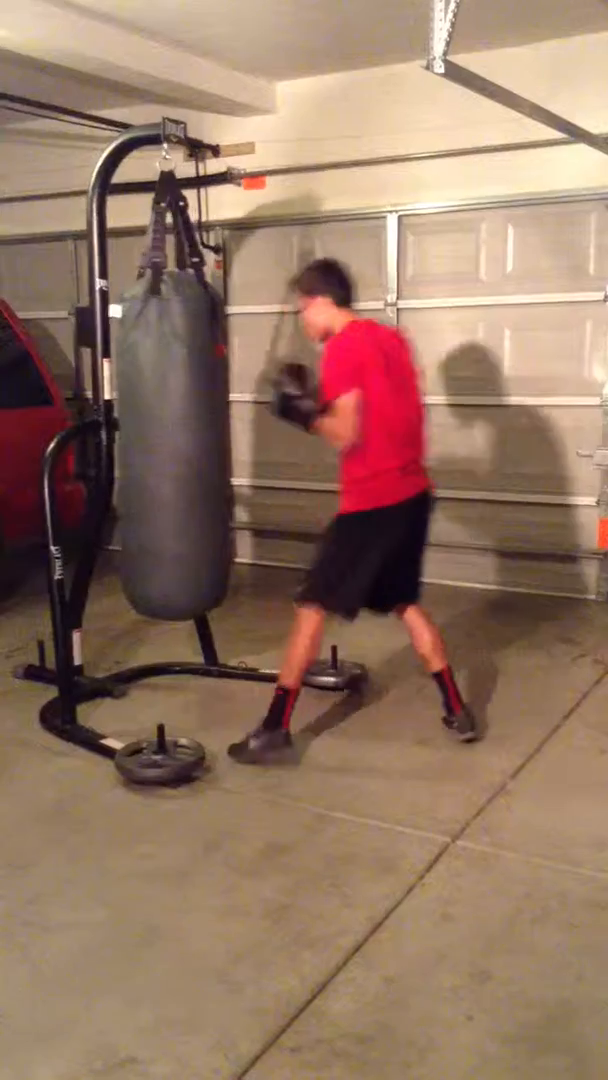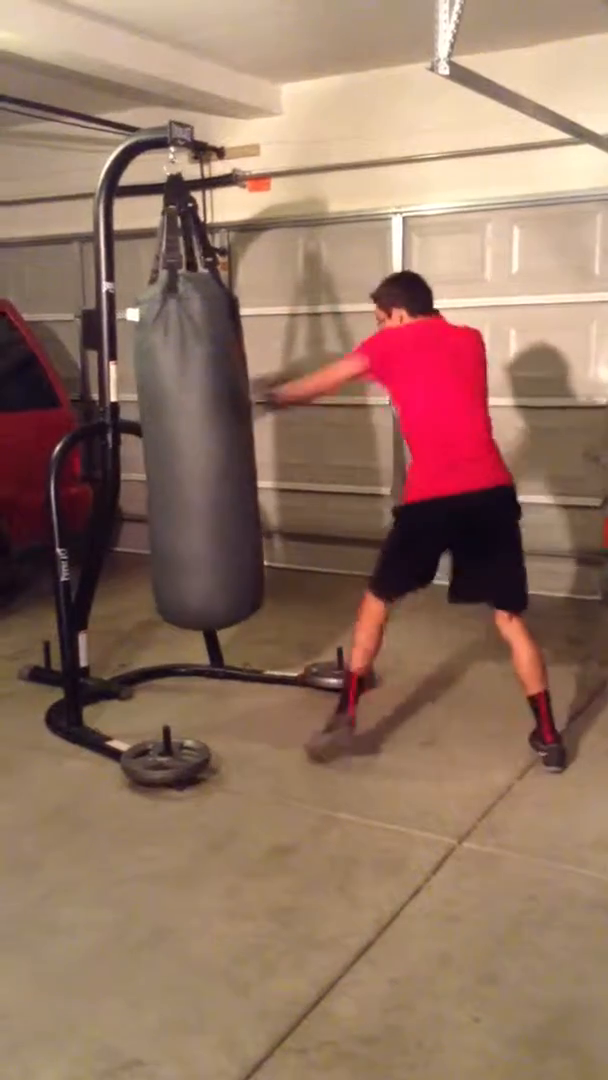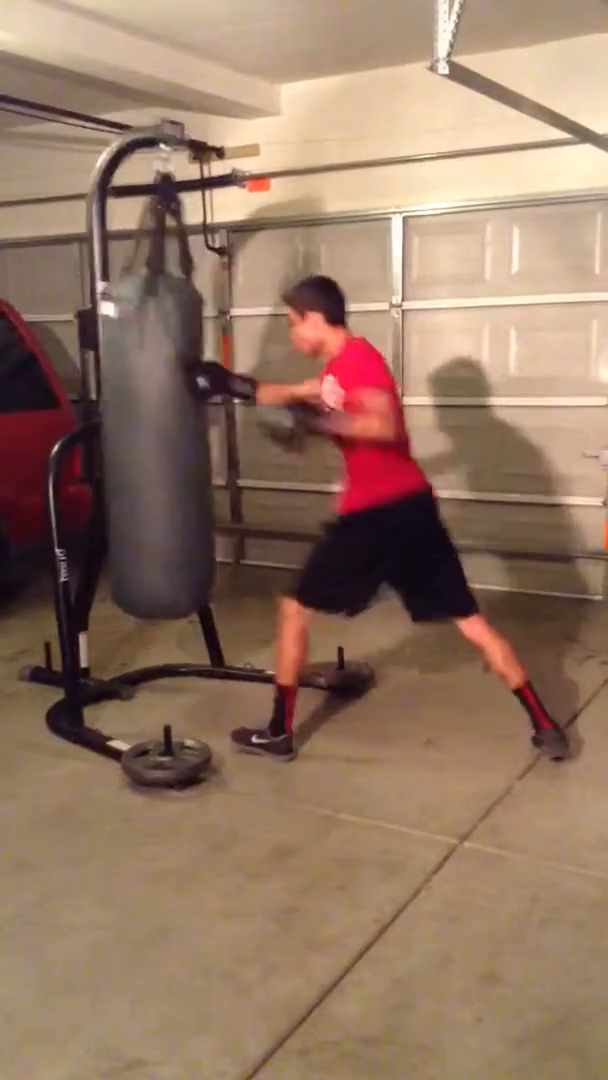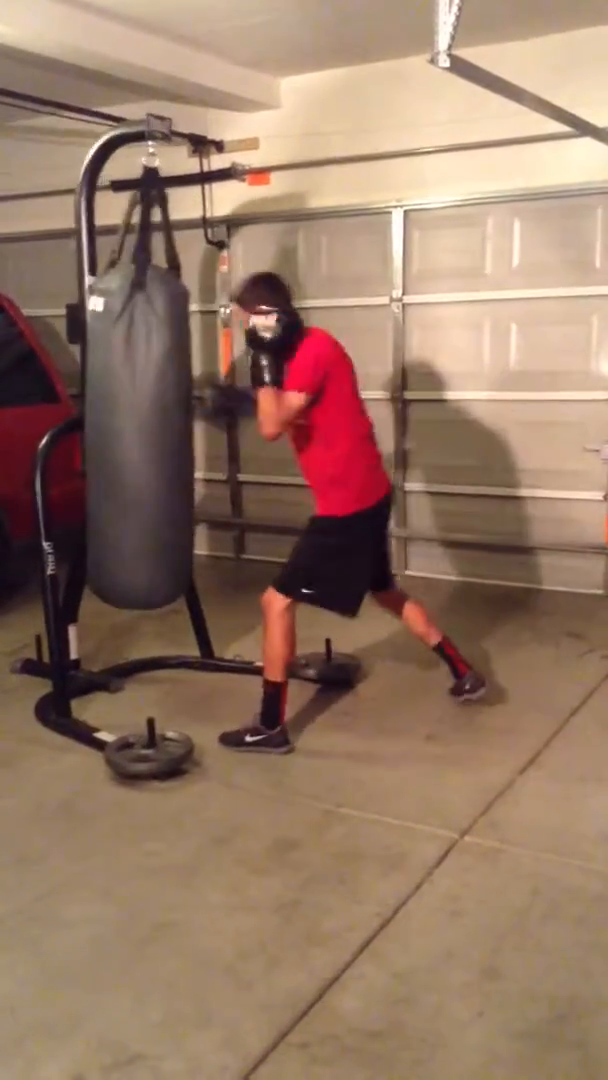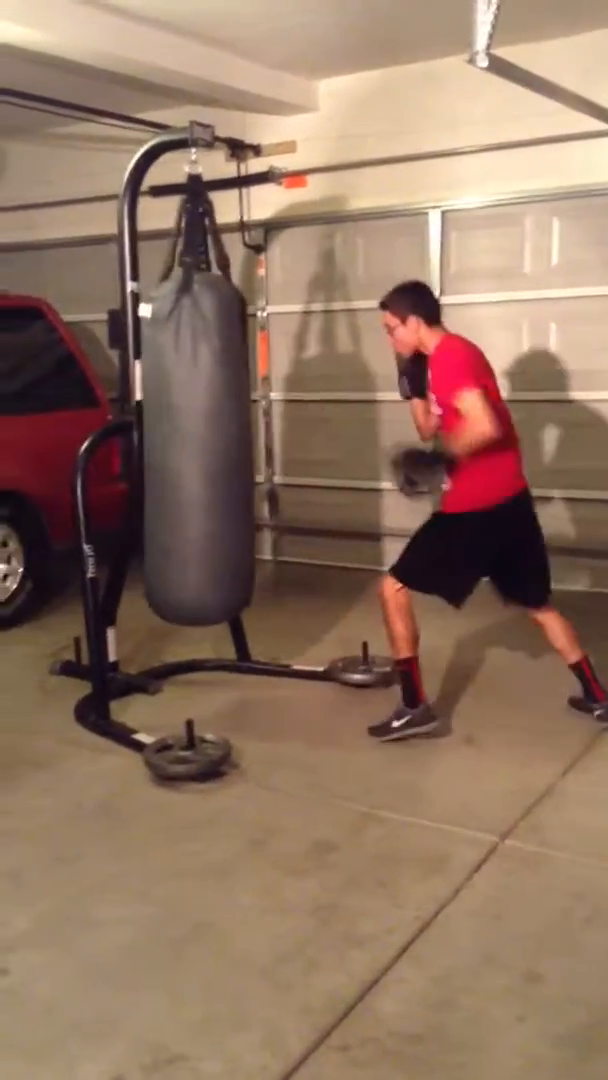
dt=0.5s
person 1, frame 1
left shoulder: (343, 348)
right shoulder: (392, 339)
left elbow: (347, 435)
left wrist: (308, 412)
right wrist: (317, 402)
left hip: (371, 504)
right hip: (413, 495)
left knee: (313, 609)
right knee: (404, 604)
left ankle: (274, 729)
right ankle: (458, 711)
person 1, frame 2
left shoulder: (391, 342)
right shoulder: (471, 340)
left elbow: (325, 381)
left wrist: (278, 394)
left hip: (431, 498)
right hip: (493, 492)
left knee: (377, 603)
right knee: (509, 617)
left ankle: (344, 720)
right ankle: (548, 737)
person 1, frame 3
left shoulder: (354, 359)
right shoulder: (348, 360)
left elbow: (384, 427)
right elbow: (297, 394)
left wrist: (328, 423)
right wrist: (237, 385)
left hip: (372, 511)
right hip: (413, 504)
left knee: (294, 611)
right knee: (468, 621)
left ankle: (279, 732)
right ankle: (545, 726)
person 1, frame 4
left shoulder: (311, 352)
right shoulder: (315, 346)
left elbow: (271, 426)
right elbow: (299, 415)
left wrist: (265, 360)
left hip: (347, 507)
right hip: (371, 497)
left knee: (277, 601)
right knee: (385, 593)
left ankle: (271, 726)
right ankle: (464, 674)
person 1, frame 5
left shoulder: (447, 357)
right shoulder: (457, 352)
left elbow: (486, 429)
right elbow: (429, 428)
left wrist: (438, 457)
right wrist: (413, 381)
left hip: (473, 507)
right hip: (512, 499)
left knee: (394, 588)
right knee: (536, 603)
left ankle: (414, 707)
